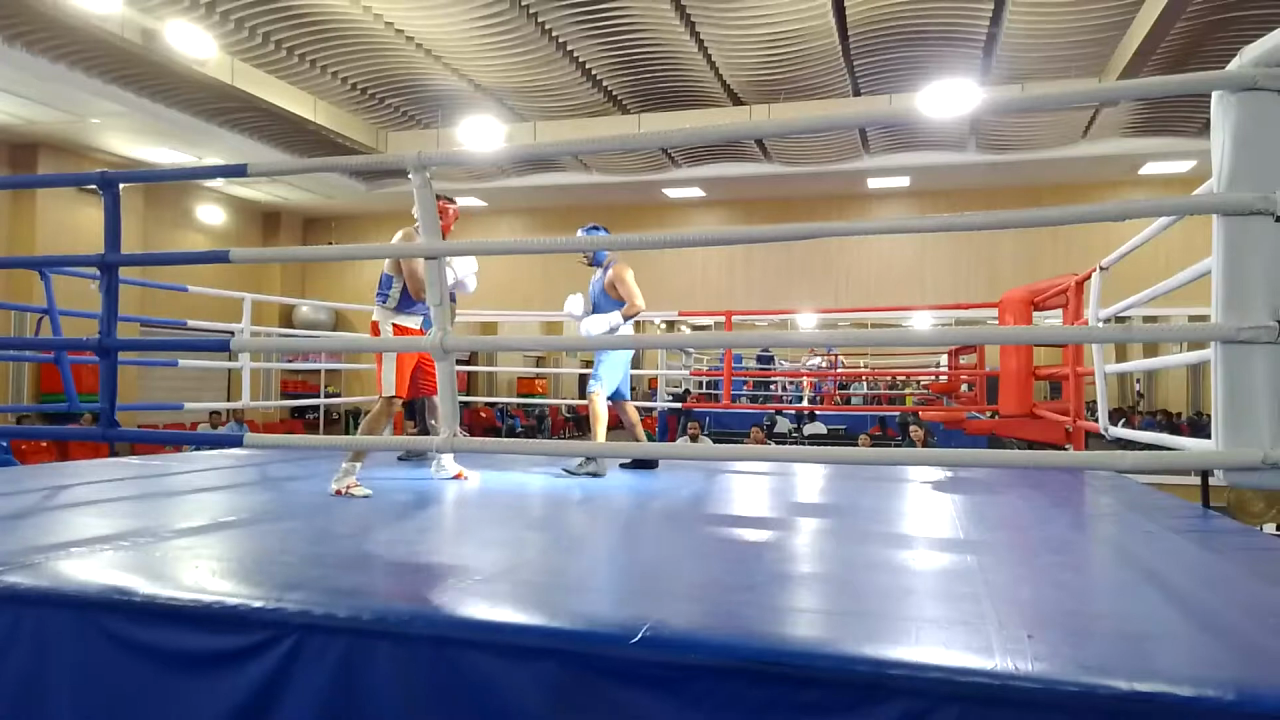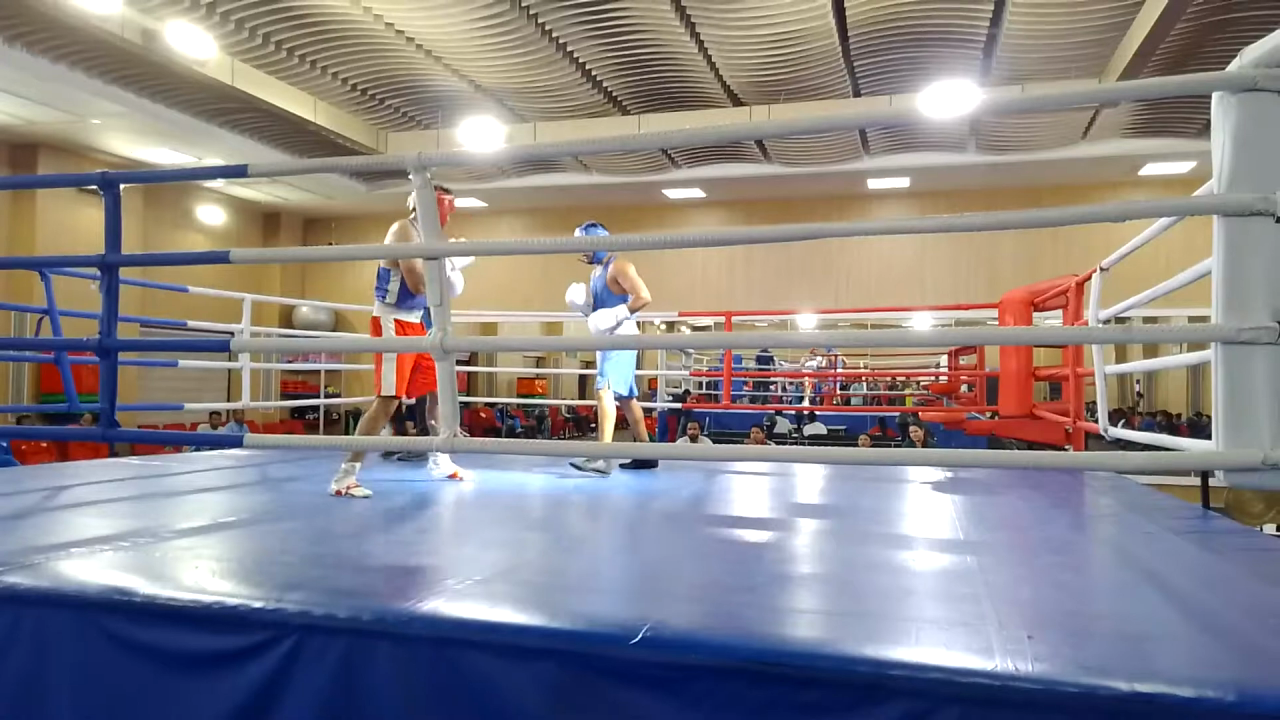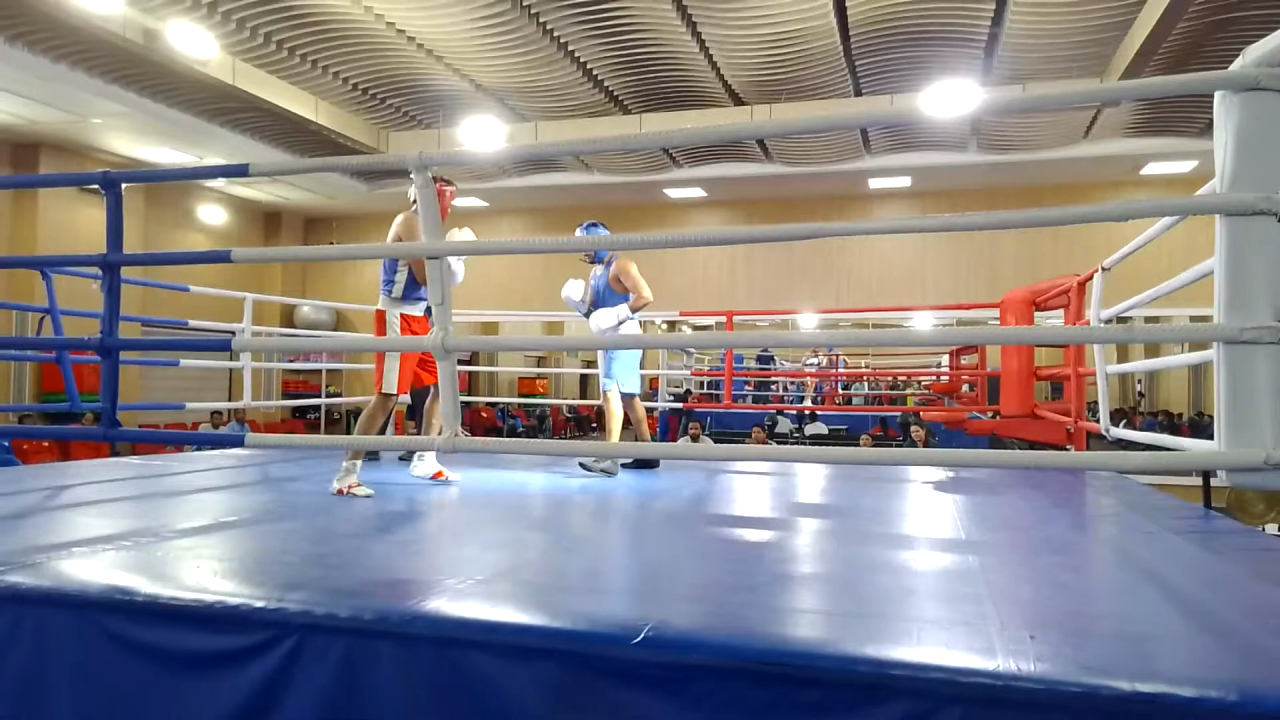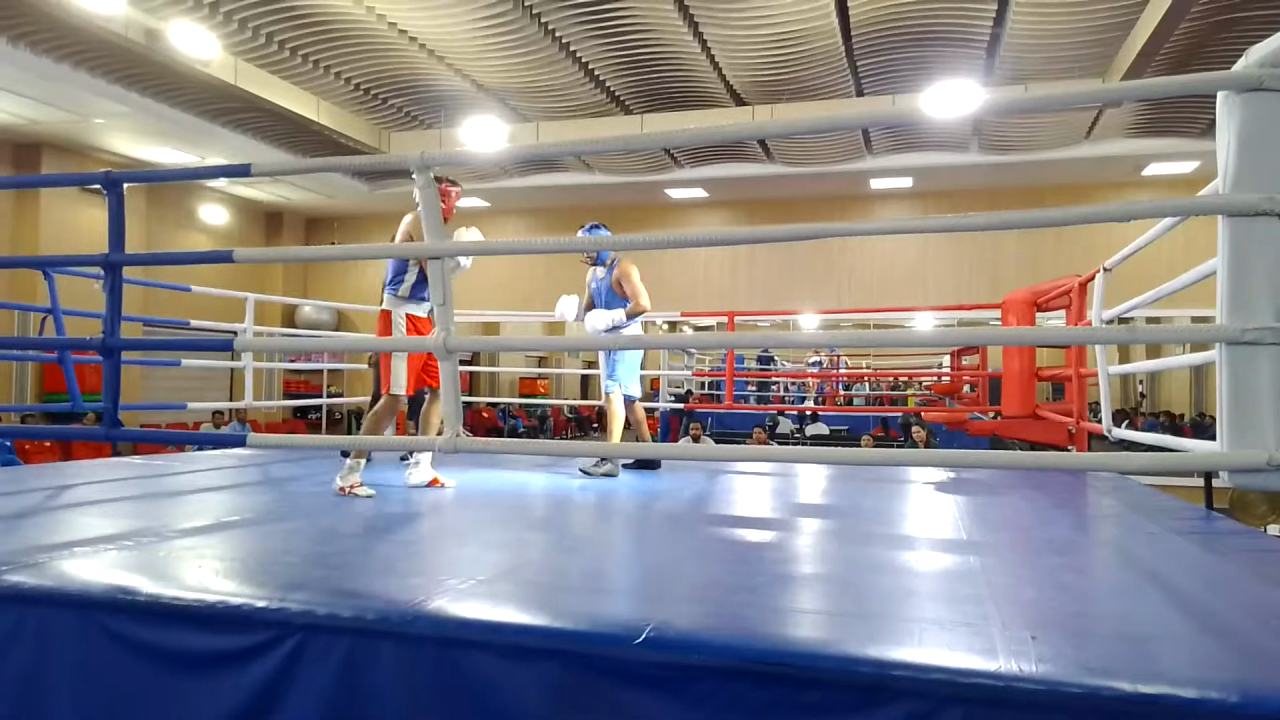
dt=0.1s
person 1, frame 1
left shoulder: (426, 242)
right shoulder: (410, 238)
right elbow: (419, 291)
left wrist: (455, 280)
right wrist: (452, 270)
left hip: (415, 328)
right hip: (393, 327)
left knee: (440, 393)
right knee: (390, 401)
left ankle: (444, 463)
right ankle: (345, 475)
person 1, frame 2
left shoulder: (421, 234)
right shoulder: (404, 230)
right elbow: (417, 285)
left wrist: (448, 276)
right wrist: (450, 262)
left hip: (415, 324)
right hip: (393, 323)
left knee: (438, 391)
right knee: (387, 400)
left ankle: (440, 461)
right ankle: (345, 476)
person 1, frame 3
left shoulder: (421, 224)
right shoulder: (410, 221)
right elbow: (424, 275)
left wrist: (449, 262)
left hip: (418, 317)
right hip: (397, 317)
left knee: (440, 385)
right knee: (387, 396)
left ankle: (425, 460)
right ankle: (347, 474)
person 1, frame 4
left shoulder: (427, 225)
right shoulder: (418, 221)
left wrist: (457, 254)
left hip: (420, 317)
right hip: (401, 317)
left knee: (438, 389)
right knee: (395, 397)
left ankle: (419, 467)
right ankle: (350, 473)
person 2, frame 1
left shoulder: (618, 271)
right shoulder: (596, 275)
left elbow: (637, 305)
left wrist: (607, 322)
right wrist: (583, 311)
left knee: (595, 393)
right knee: (620, 400)
left ankle: (594, 459)
right ankle: (646, 455)
person 2, frame 2
left shoulder: (619, 266)
right shoulder: (596, 272)
left elbow: (644, 297)
left wrist: (615, 315)
right wrist: (583, 304)
left hip: (622, 337)
right hip: (609, 338)
left knee: (604, 391)
right knee: (626, 398)
left ankle: (602, 457)
right ankle: (646, 455)
person 2, frame 3
left shoulder: (621, 265)
right shoulder: (595, 272)
left elbow: (645, 297)
right elbow: (592, 310)
left wrist: (618, 313)
right wrist: (579, 301)
left hip: (625, 336)
right hip: (607, 339)
left knee: (610, 392)
right knee: (627, 396)
left ankle: (609, 457)
person 2, frame 4
left shoulder: (624, 268)
right shoulder: (592, 274)
left elbow: (643, 304)
right elbow: (589, 311)
left wrist: (611, 318)
right wrist: (574, 312)
left hip: (627, 338)
left knee: (613, 394)
right knee: (628, 399)
left ankle: (610, 459)
person 3, frame 1
left shoulder: (441, 282)
right shoulder: (409, 281)
left elbow: (450, 311)
left wrist: (444, 338)
left hip: (430, 345)
right hip: (410, 345)
left knee: (424, 394)
right knee: (405, 394)
left ankle: (422, 444)
right ankle: (422, 440)
person 3, frame 2
left shoulder: (433, 279)
right shoulder: (401, 281)
left elbow: (443, 313)
left wrist: (436, 336)
right wrist: (388, 344)
left hip: (423, 344)
right hip: (401, 344)
left knee: (421, 393)
right knee: (394, 393)
left ankle: (422, 443)
right ankle: (400, 439)
person 3, frame 3
left shoulder: (426, 280)
right shoulder: (396, 281)
left elbow: (437, 311)
right wrist: (384, 346)
left hip: (418, 344)
right hip: (396, 345)
left knee: (418, 396)
right knee: (385, 394)
left ankle: (420, 445)
right ankle: (375, 443)
person 3, frame 4
left shoulder: (421, 280)
right shoulder: (391, 282)
left elbow: (432, 312)
right wrist: (376, 347)
left hip: (412, 345)
right hip: (388, 345)
left knee: (415, 396)
right knee: (379, 395)
left ankle: (420, 445)
right ankle: (366, 445)
